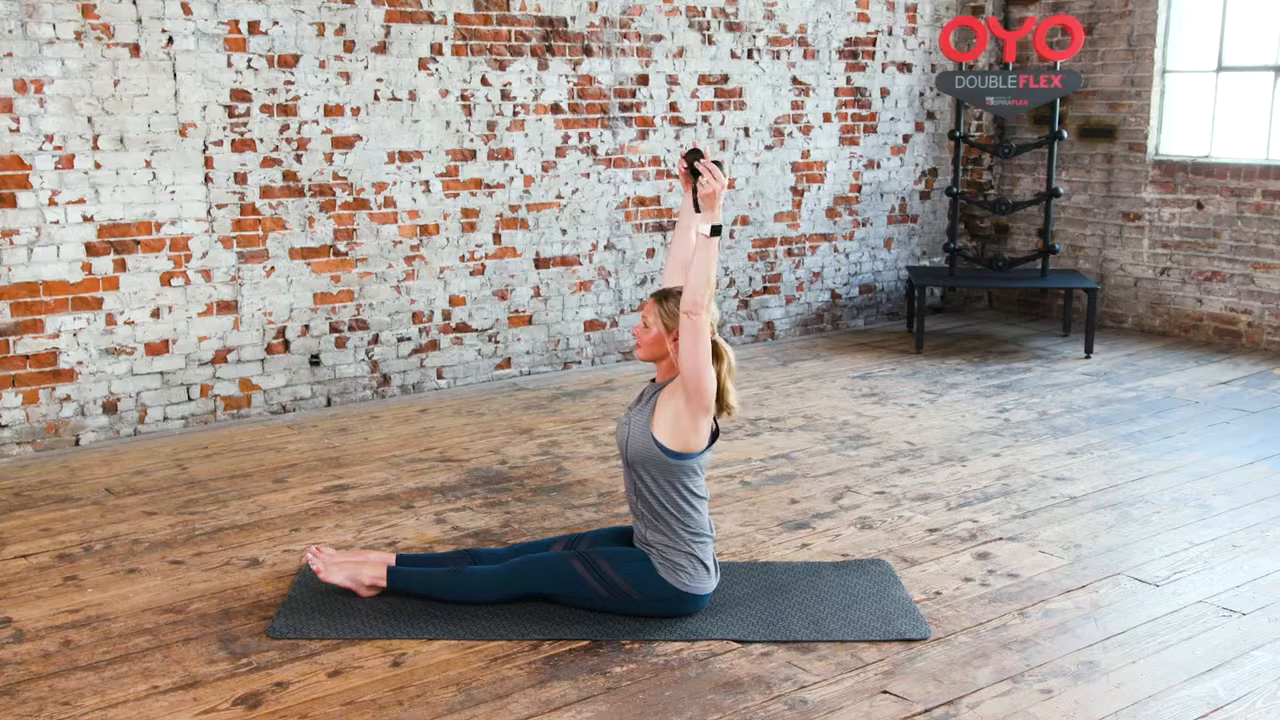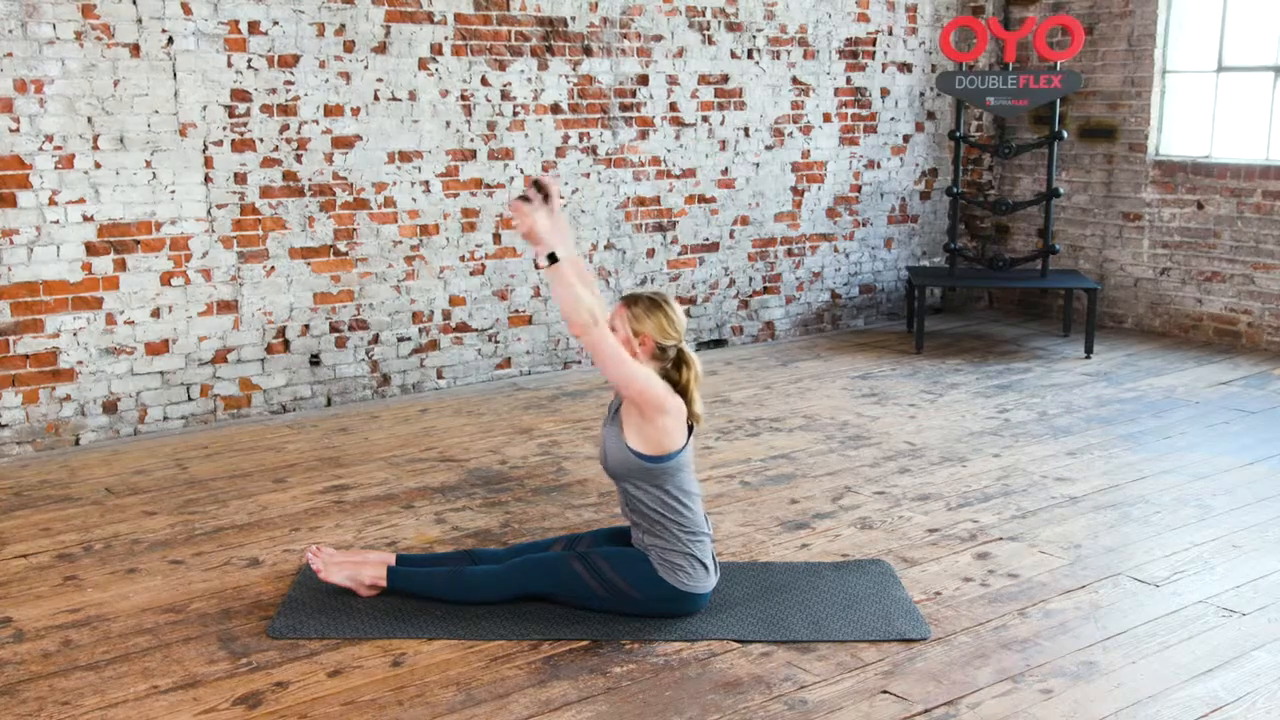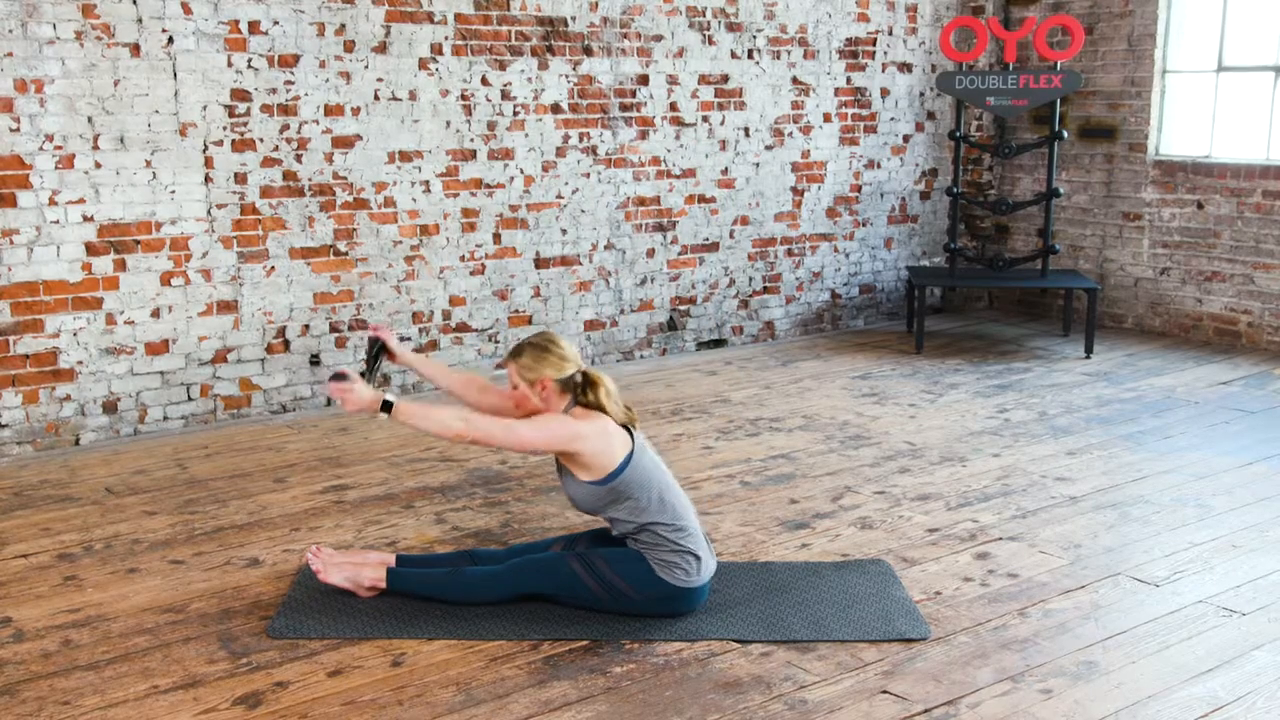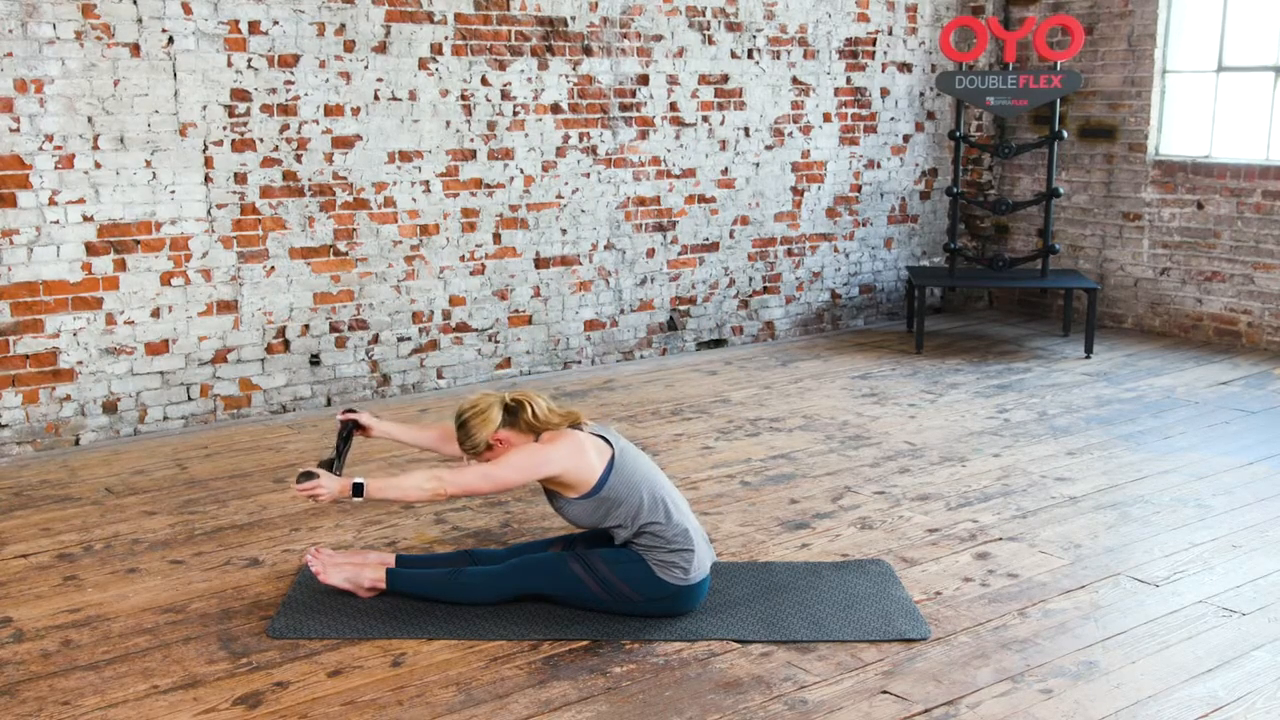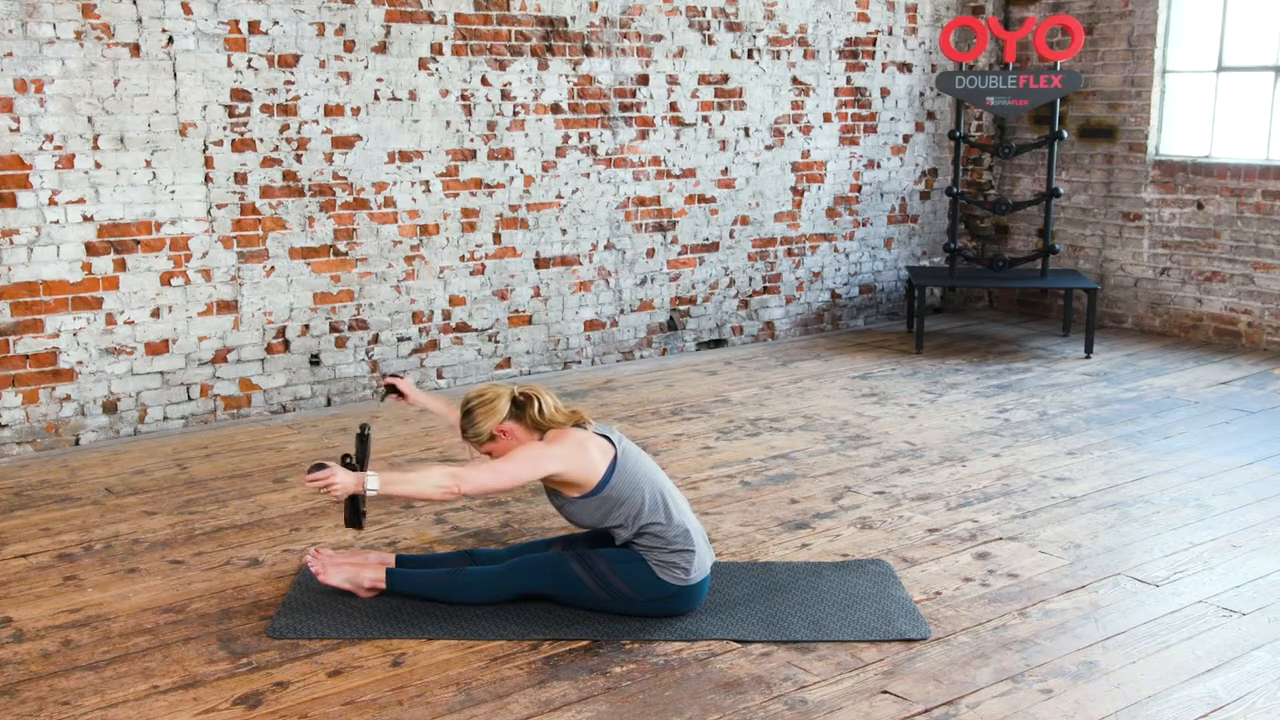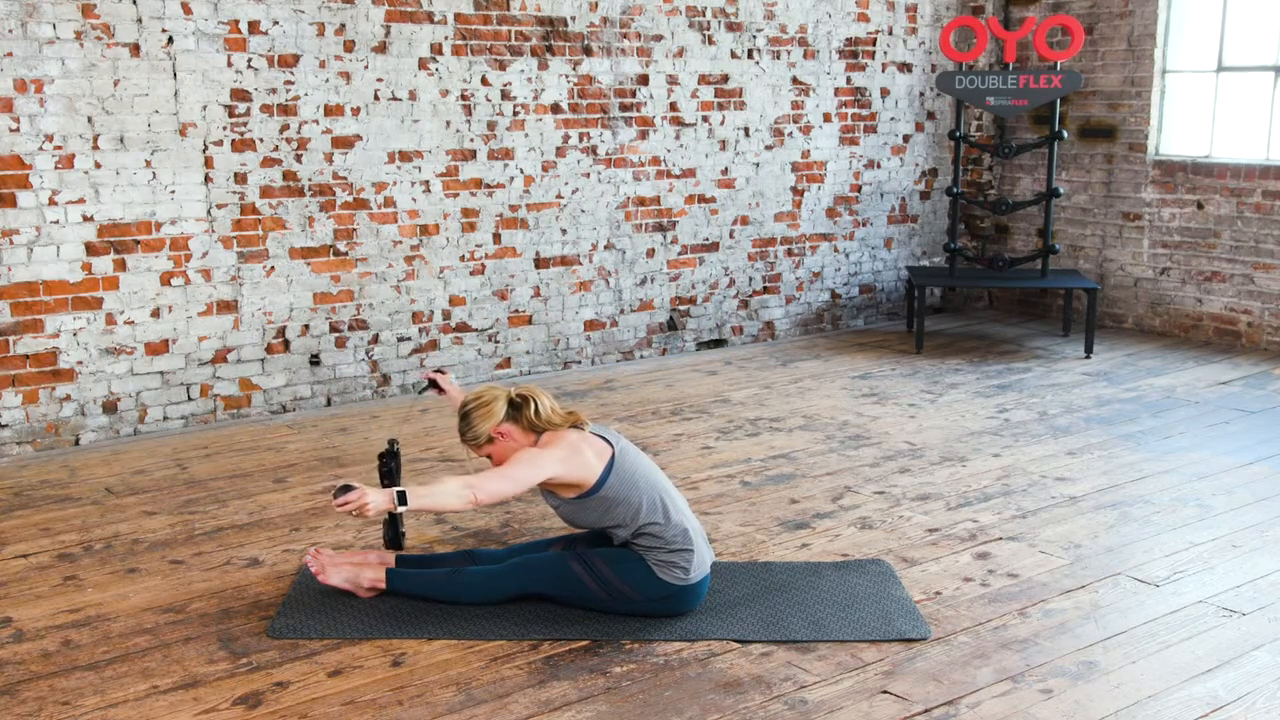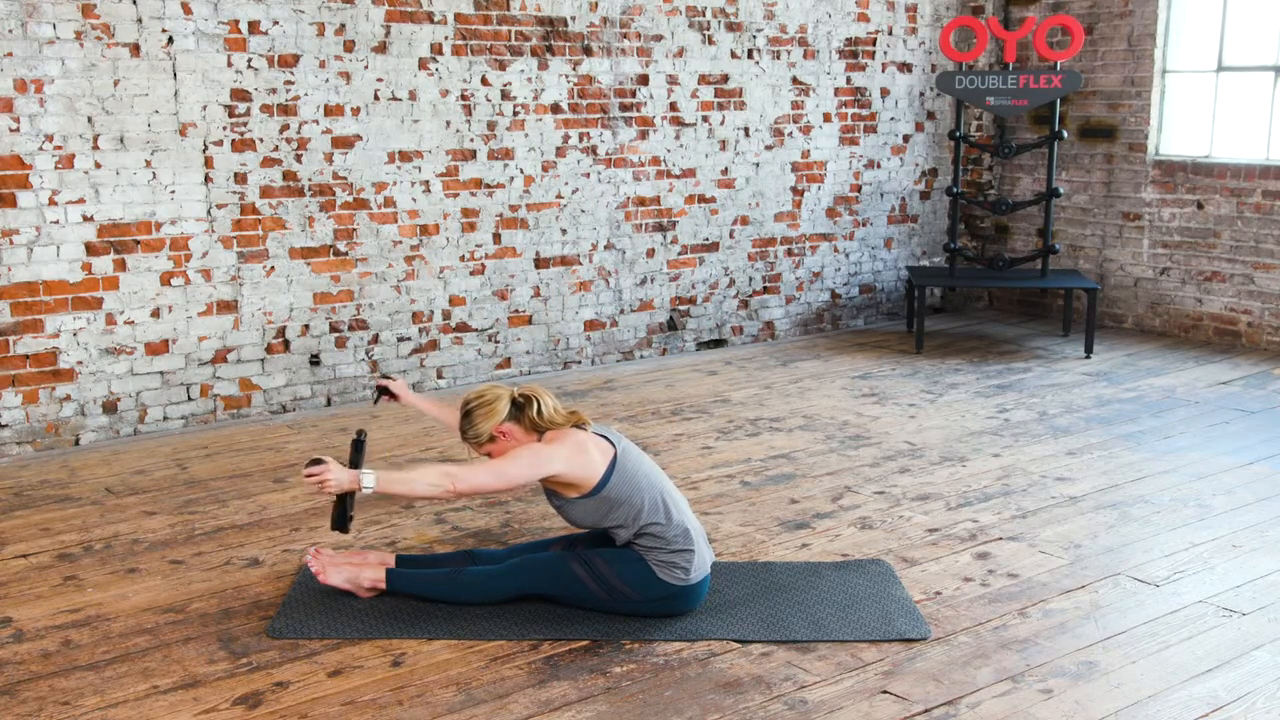
dt=0.7s
person 1, frame 1
left shoulder: (691, 400)
right shoulder: (667, 384)
left elbow: (695, 311)
right elbow: (676, 286)
left wrist: (711, 219)
right wrist: (689, 206)
left hip: (674, 580)
right hip: (653, 547)
left knee: (527, 575)
right knee: (516, 555)
left ankle: (379, 577)
right ankle: (386, 560)
person 1, frame 2
left shoulder: (656, 402)
right shoulder: (641, 386)
left elbow: (587, 327)
right elbow: (590, 303)
left wrist: (547, 248)
right wrist: (558, 226)
left hip: (674, 579)
right hip: (652, 548)
left knee: (526, 576)
right knee: (510, 555)
left ankle: (380, 578)
right ankle: (384, 562)
person 1, frame 3
left shoulder: (577, 429)
right shoulder: (573, 407)
left elbow: (467, 428)
right elbow: (481, 394)
left wrist: (379, 403)
right wrist: (407, 357)
left hip: (672, 578)
right hip: (654, 549)
left knee: (524, 576)
right knee: (510, 557)
left ankle: (378, 577)
right ankle: (385, 561)
person 1, frame 4
left shoulder: (553, 452)
right shoulder: (552, 430)
left elbow: (442, 485)
right elbow: (450, 441)
left wrist: (348, 487)
right wrist: (379, 427)
left hip: (670, 577)
right hip: (653, 547)
left knee: (522, 577)
right knee: (504, 557)
left ankle: (377, 578)
right ankle: (384, 562)
person 1, frame 5
left shoulder: (556, 451)
right shoulder: (557, 429)
left elbow: (454, 483)
right elbow: (476, 422)
left wrist: (362, 481)
right wrist: (419, 398)
left hip: (669, 579)
right hip: (652, 550)
left knee: (523, 576)
right knee: (508, 558)
left ankle: (376, 578)
right ankle: (385, 562)
person 1, frame 6
left shoulder: (555, 453)
right shoulder: (560, 433)
left elbow: (473, 492)
right elbow: (492, 416)
left wrist: (388, 498)
right wrist: (455, 393)
left hip: (669, 578)
right hip: (649, 547)
left knee: (522, 576)
right knee: (505, 557)
left ankle: (376, 578)
right ankle: (387, 561)
person 1, frame 7
left shoulder: (554, 452)
right shoulder: (557, 430)
left elbow: (450, 482)
right elbow: (470, 419)
left wrist: (358, 479)
right wrist: (412, 398)
left hip: (669, 580)
right hip: (656, 551)
left knee: (522, 575)
right knee: (508, 557)
left ankle: (376, 577)
right ankle: (385, 561)
